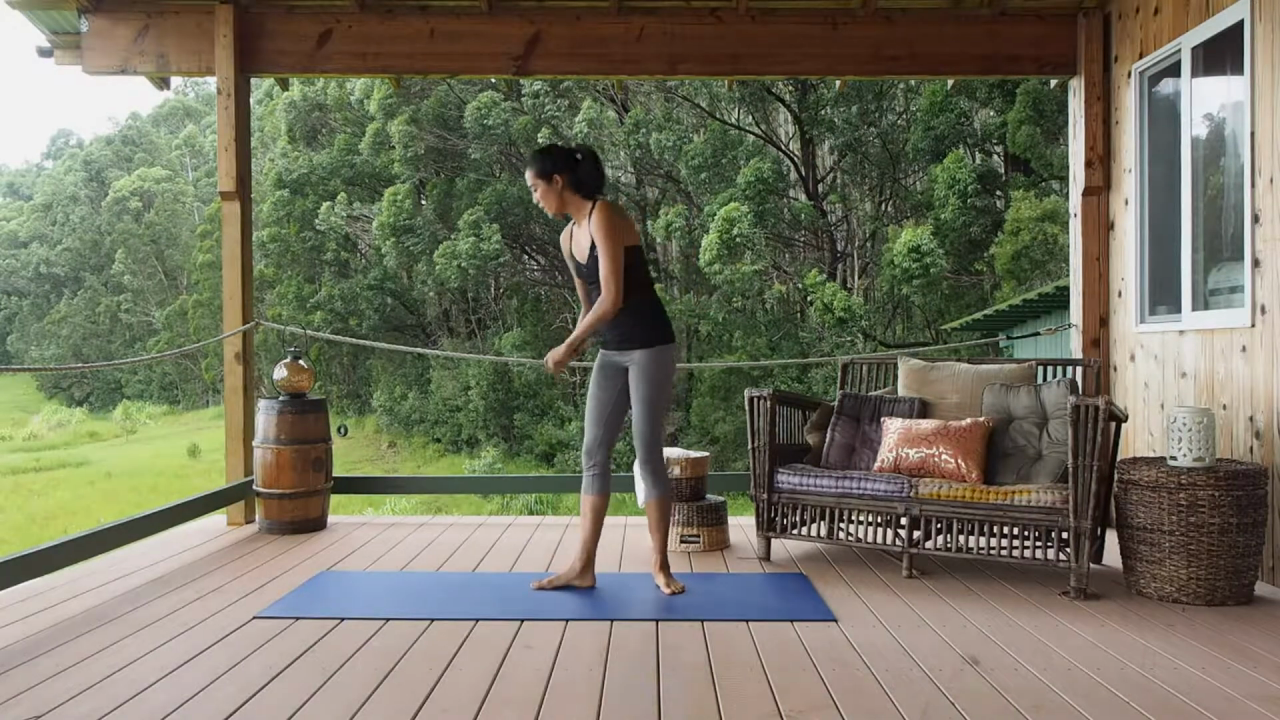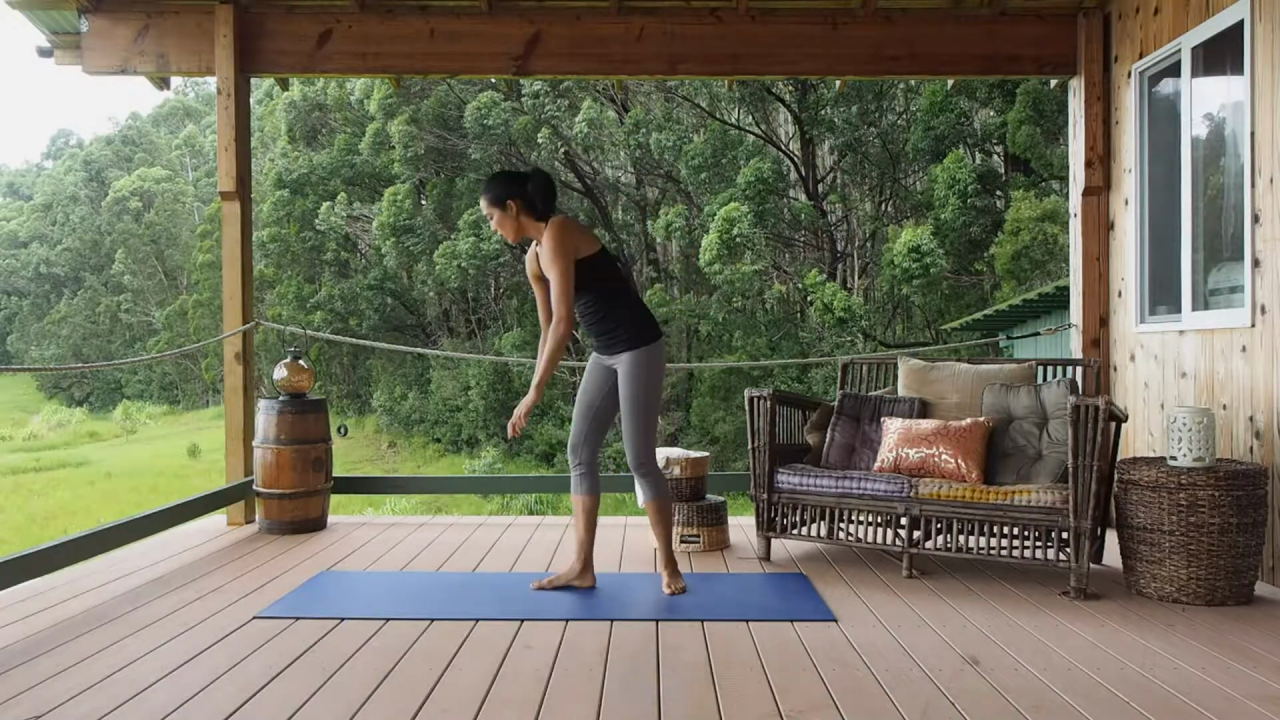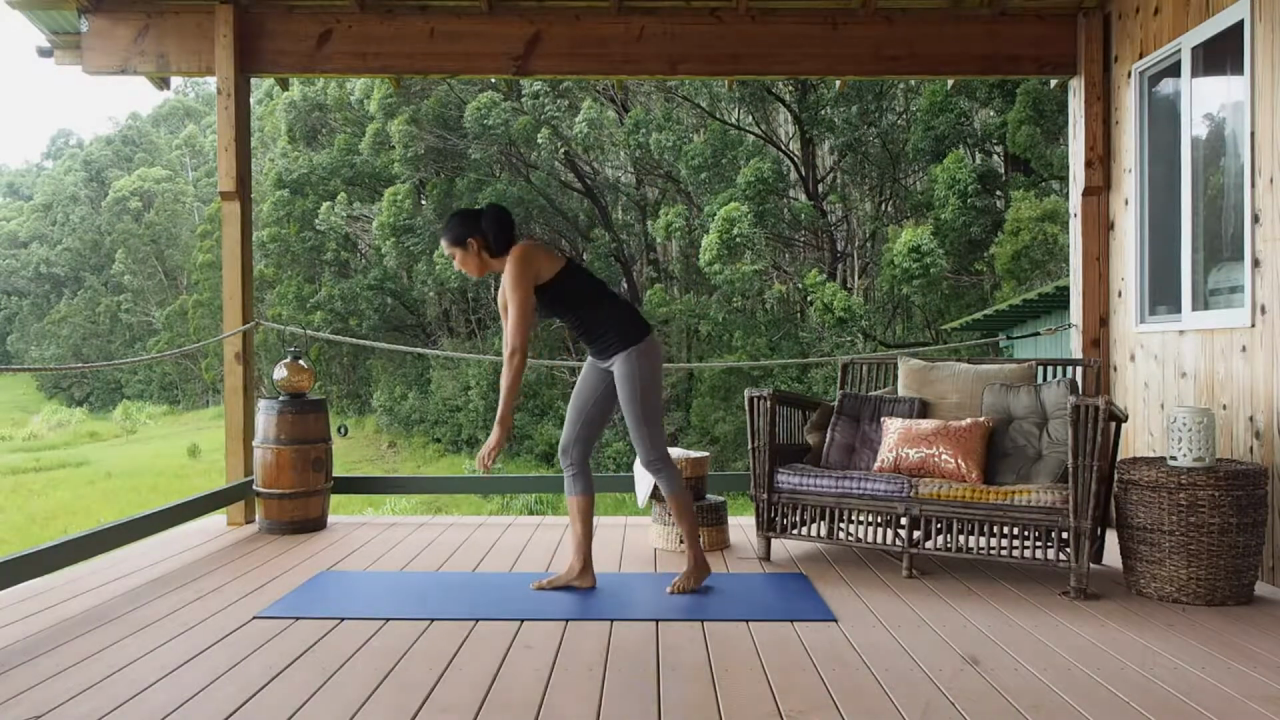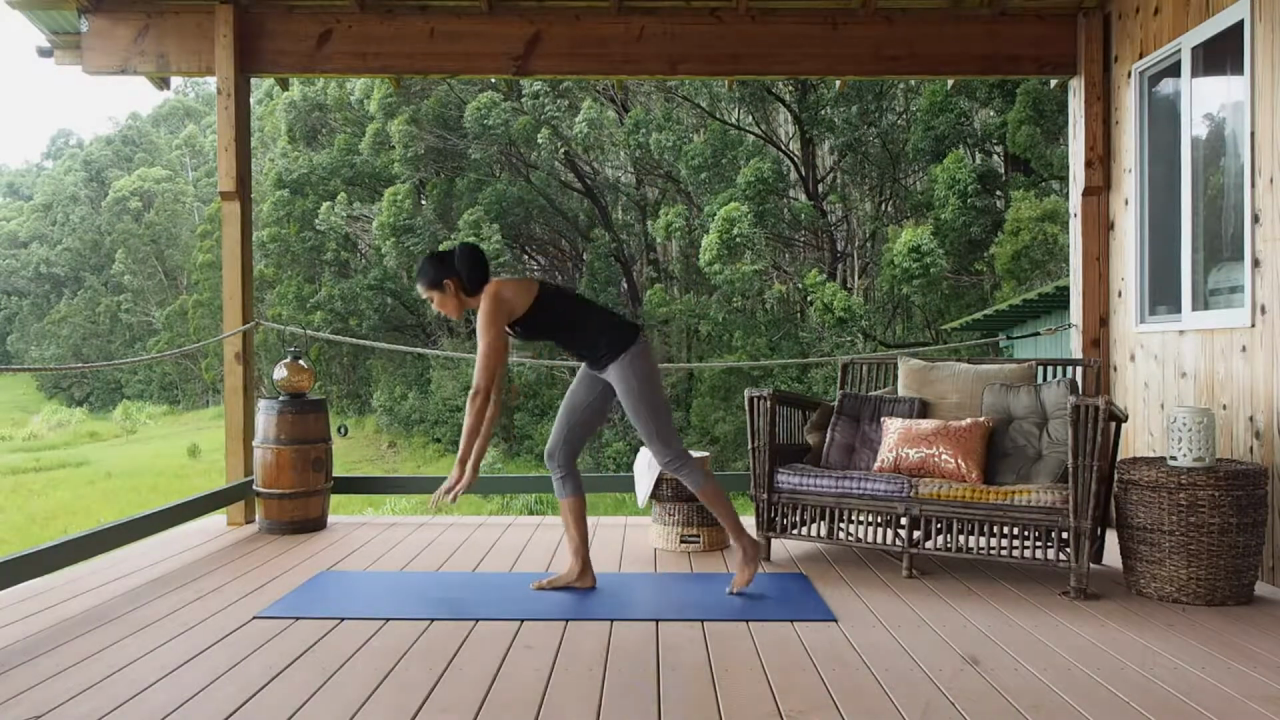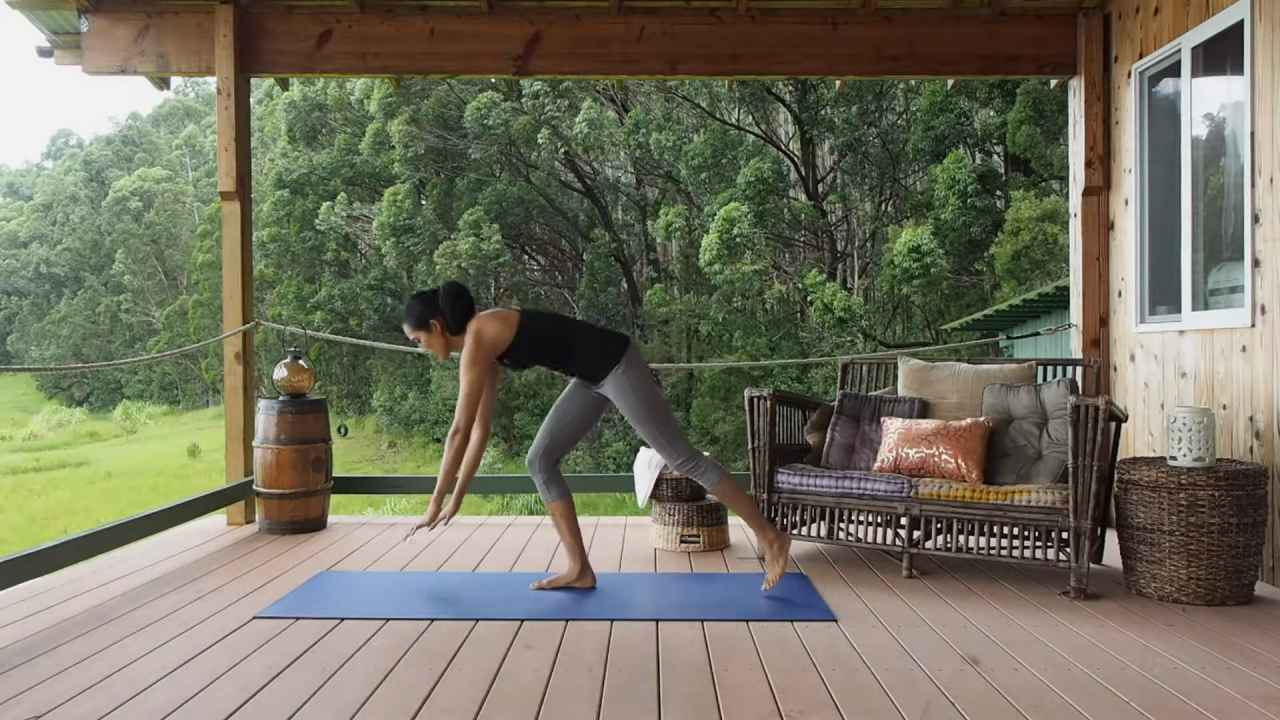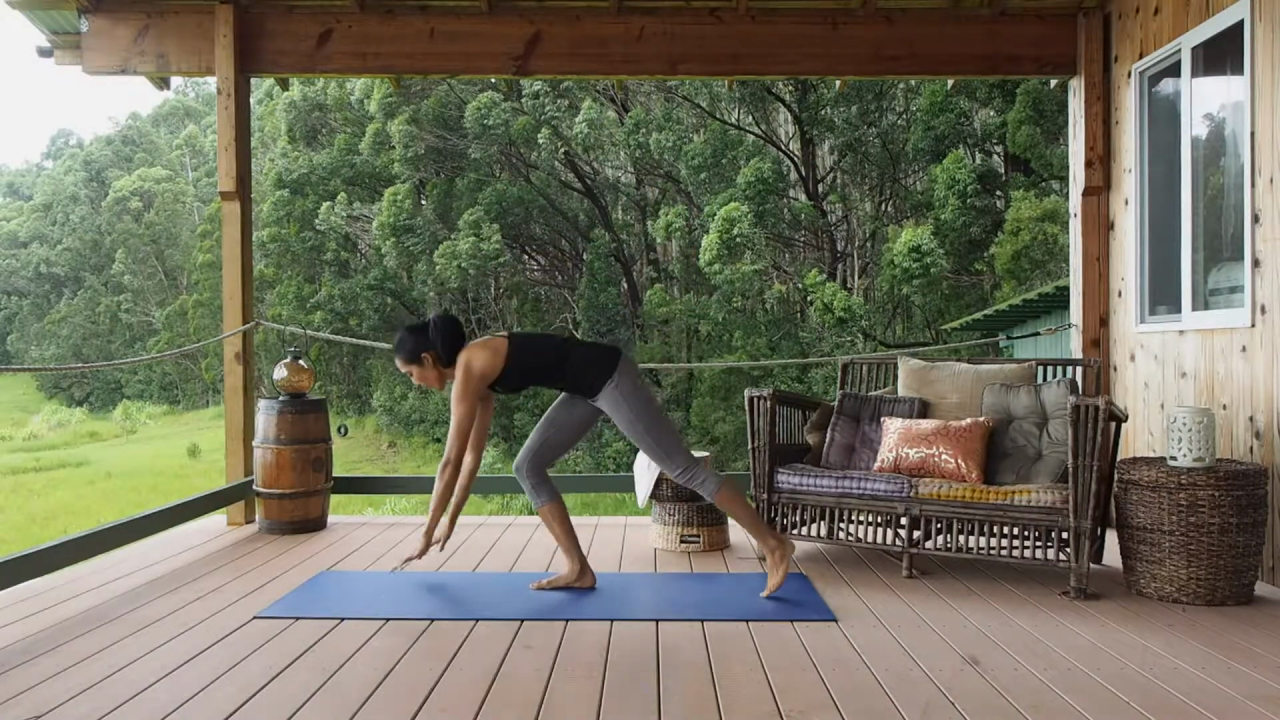
dt=0.2s
person 1, frame 1
left shoulder: (605, 217)
right shoulder: (568, 235)
left elbow: (612, 298)
left wrist: (566, 347)
right wrist: (575, 346)
left hip: (651, 347)
right hip: (613, 351)
left knee: (648, 456)
right knee: (594, 452)
left ankle: (661, 565)
right ankle: (583, 567)
person 1, frame 2
left shoulder: (558, 234)
right shoulder: (534, 255)
left elbow: (564, 321)
right elbow: (548, 325)
left wrist: (534, 393)
right wrist: (537, 390)
left hip: (639, 346)
right hip: (607, 352)
left knee: (640, 460)
right knee: (580, 451)
left ankle: (667, 564)
right ankle: (582, 567)
person 1, frame 3
left shoulder: (518, 263)
right shoulder: (507, 278)
left elbow: (516, 355)
right elbow: (513, 359)
left wrist: (500, 430)
right wrist: (500, 427)
left hip: (632, 346)
right hip: (605, 352)
left knee: (652, 457)
right knee: (572, 452)
left ankle: (696, 557)
right ankle: (580, 568)
person 1, frame 4
left shoulder: (494, 299)
right shoulder: (492, 312)
left elbow: (479, 391)
right elbow: (491, 395)
left wrist: (460, 467)
right wrist: (472, 465)
left hip: (624, 353)
right hip: (599, 362)
left knee: (672, 458)
right knee: (558, 456)
left ankle: (744, 545)
right ankle: (580, 569)
person 1, frame 5
left shoulder: (478, 337)
right shoulder: (482, 343)
left elbow: (459, 430)
right elbow: (480, 428)
left wrist: (436, 502)
right wrist: (457, 497)
left hip: (617, 366)
right hip: (594, 376)
left knee: (684, 459)
right knee: (540, 460)
left ankle: (771, 540)
right ankle: (579, 569)
person 1, frame 6
left shoulder: (468, 369)
right shoulder: (475, 368)
left elbow: (451, 462)
right elbow: (472, 454)
left wrist: (426, 535)
right wrist: (449, 522)
left hip: (609, 378)
right hip: (589, 387)
left knee: (682, 467)
right knee: (528, 466)
left ankle: (774, 546)
right ankle: (578, 569)
